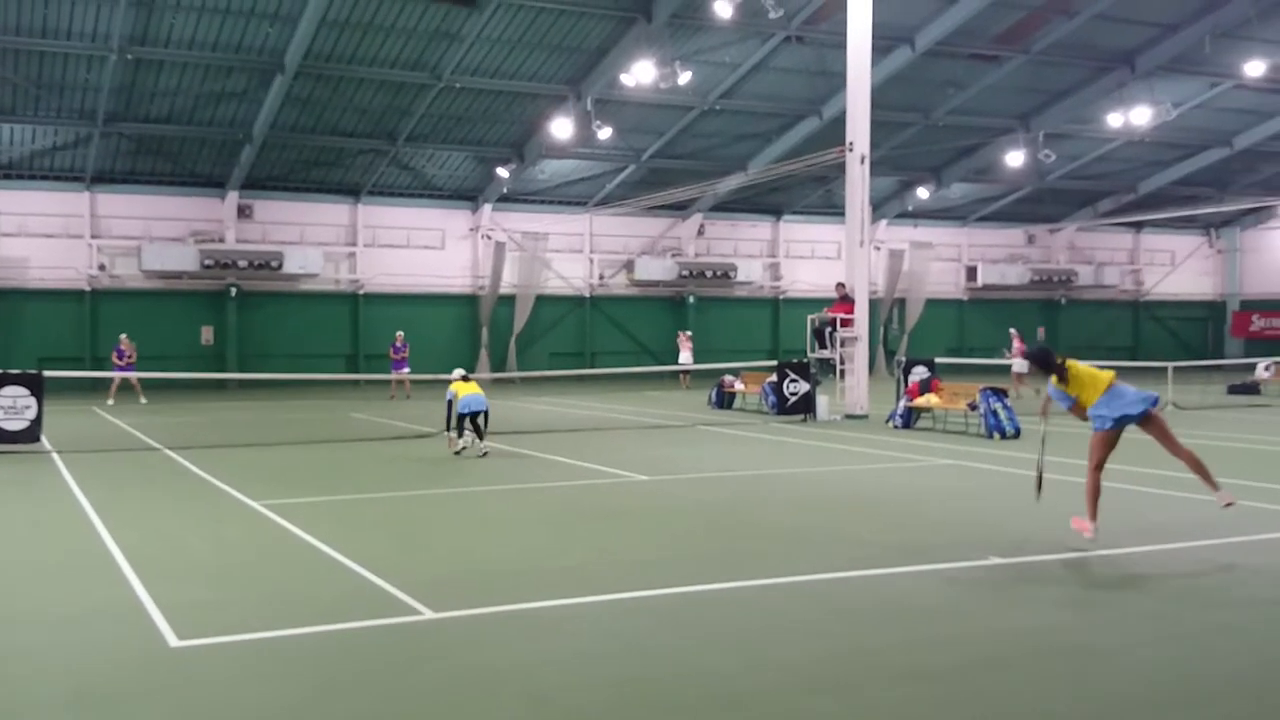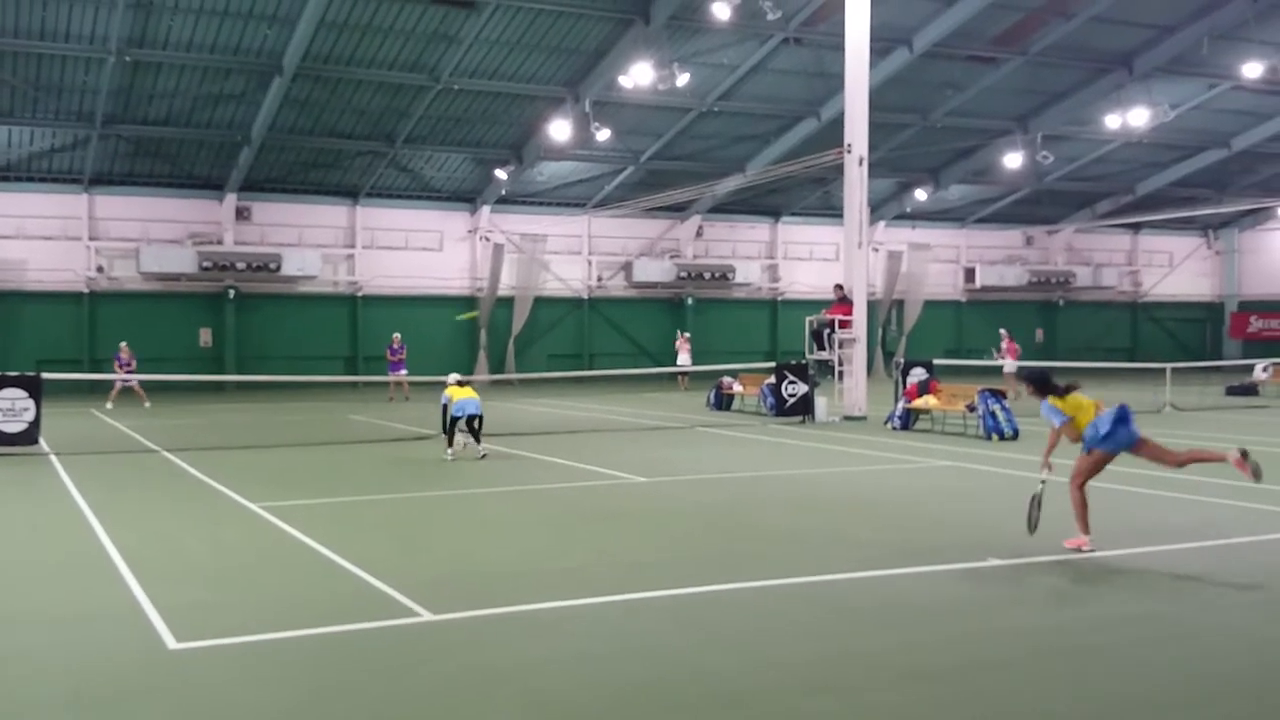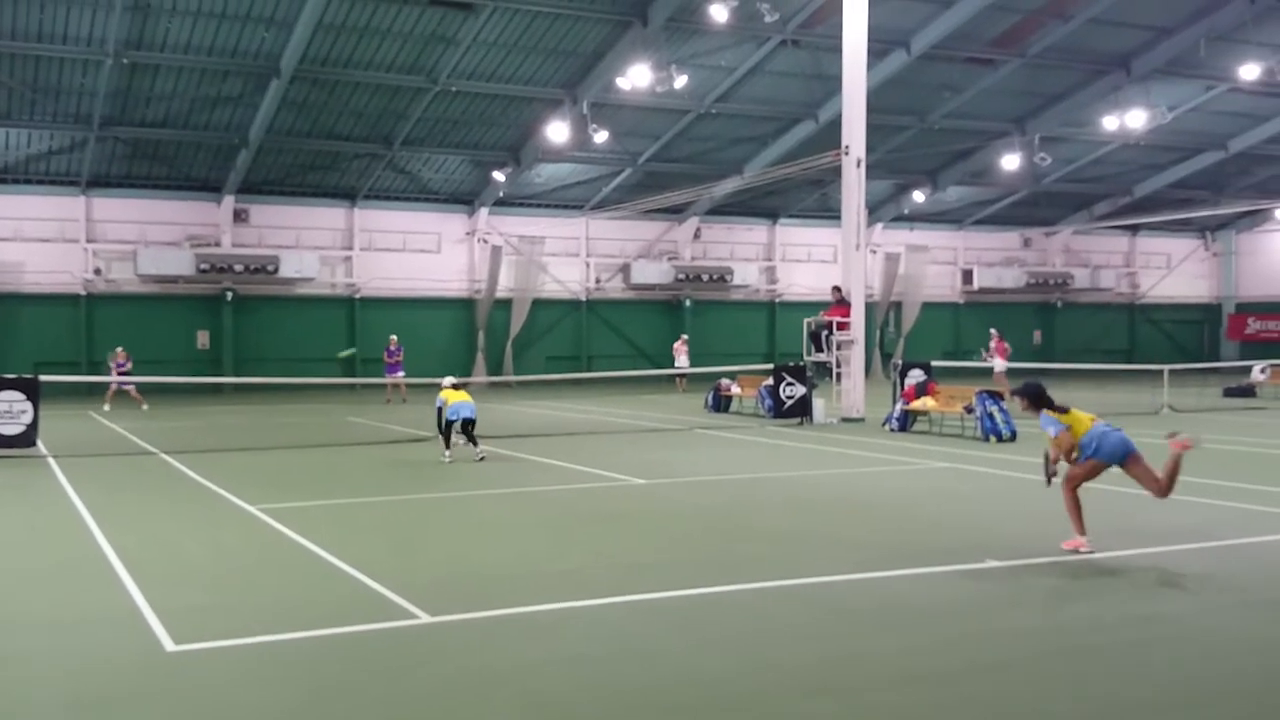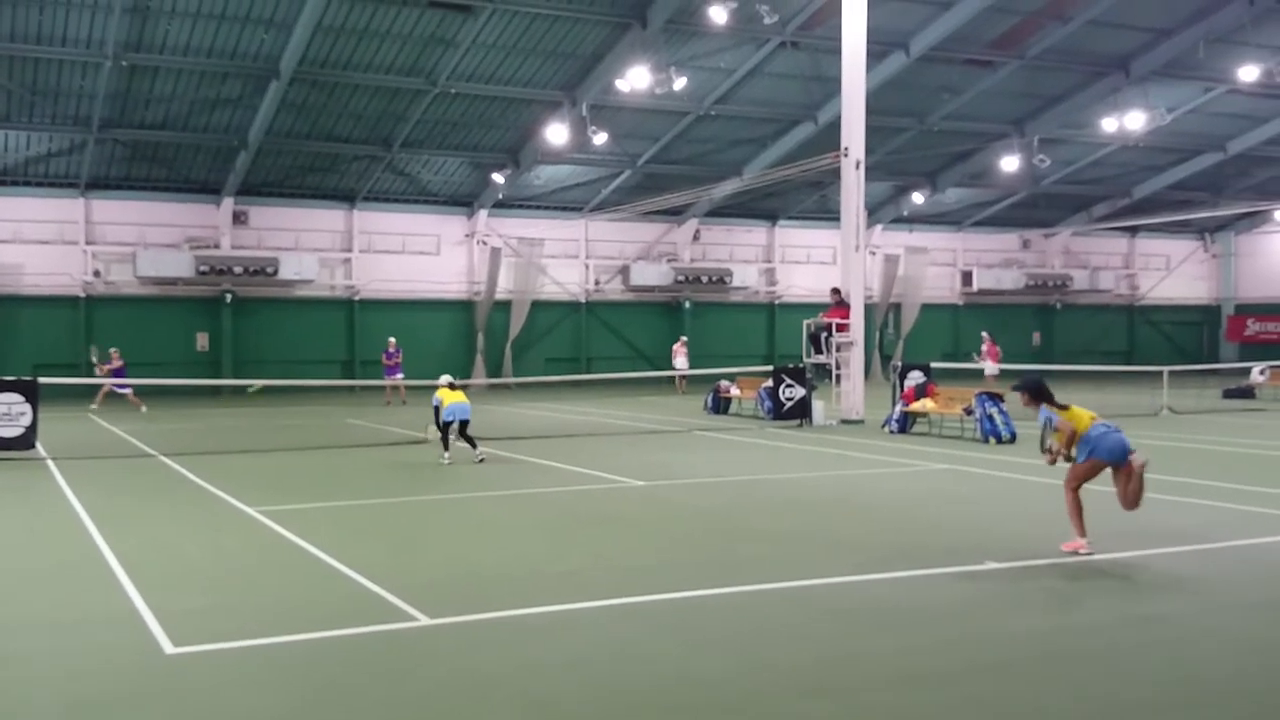
dt=0.1s
person 1, frame 1
left shoulder: (1054, 386)
right shoulder: (1067, 365)
left elbow: (1082, 416)
right wrist: (1046, 401)
left hip: (1108, 410)
right hip: (1128, 396)
left knee: (1094, 468)
right knee: (1177, 447)
left ankle: (1089, 524)
right ankle: (1219, 492)
person 1, frame 2
left shoulder: (1047, 406)
right shoulder: (1062, 395)
left elbow: (1073, 436)
right elbow: (1057, 432)
right wrist: (1046, 455)
left hip: (1102, 435)
right hip: (1118, 427)
left knee: (1076, 483)
right knee: (1177, 459)
left ankle: (1084, 538)
right ankle: (1234, 458)
person 1, frame 3
left shoulder: (1046, 417)
right shoulder: (1054, 410)
left elbow: (1068, 443)
right elbow: (1061, 443)
left wrist: (1058, 460)
right wrist: (1060, 460)
left hip: (1101, 444)
right hip: (1115, 438)
left knee: (1069, 485)
right knee: (1161, 490)
left ankle: (1082, 540)
right ankle: (1176, 448)
person 1, frame 4
left shoulder: (1045, 411)
right shoulder: (1053, 406)
left elbow: (1070, 430)
right elbow: (1068, 430)
left wrist: (1060, 453)
right wrist: (1058, 453)
left hip: (1099, 443)
right hip: (1116, 438)
left knee: (1071, 486)
right knee: (1130, 503)
left ankle: (1081, 541)
